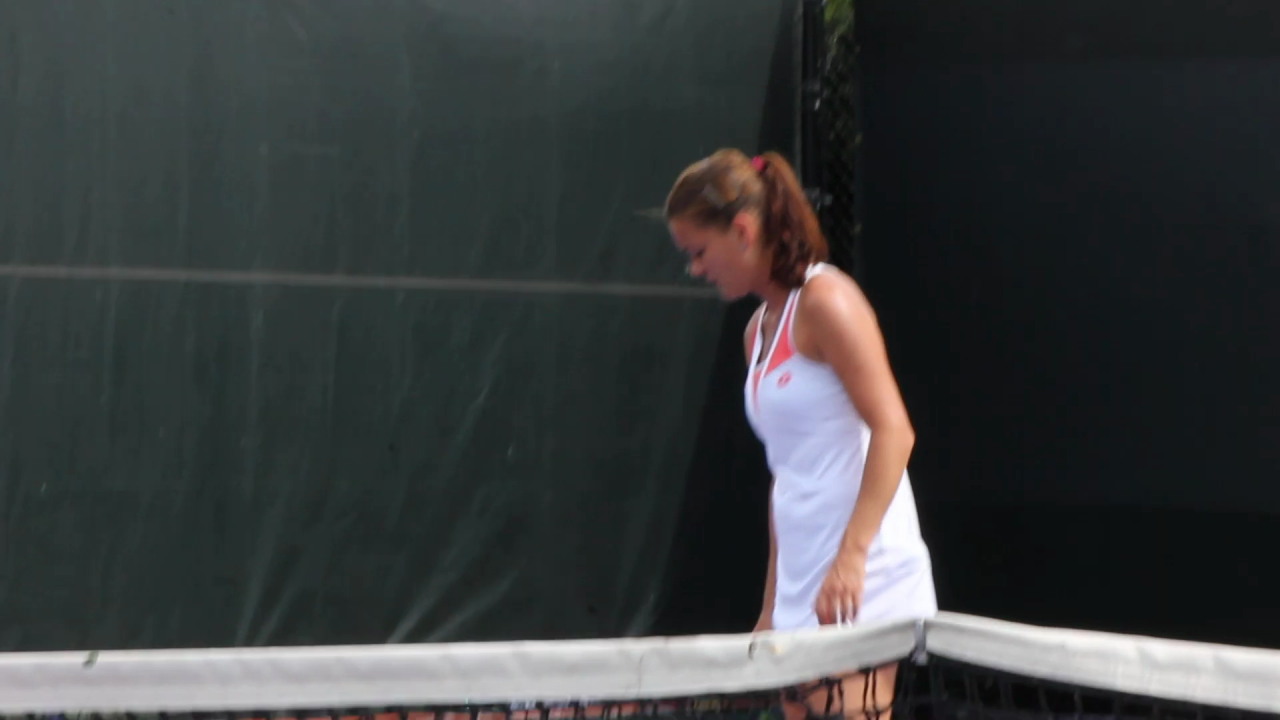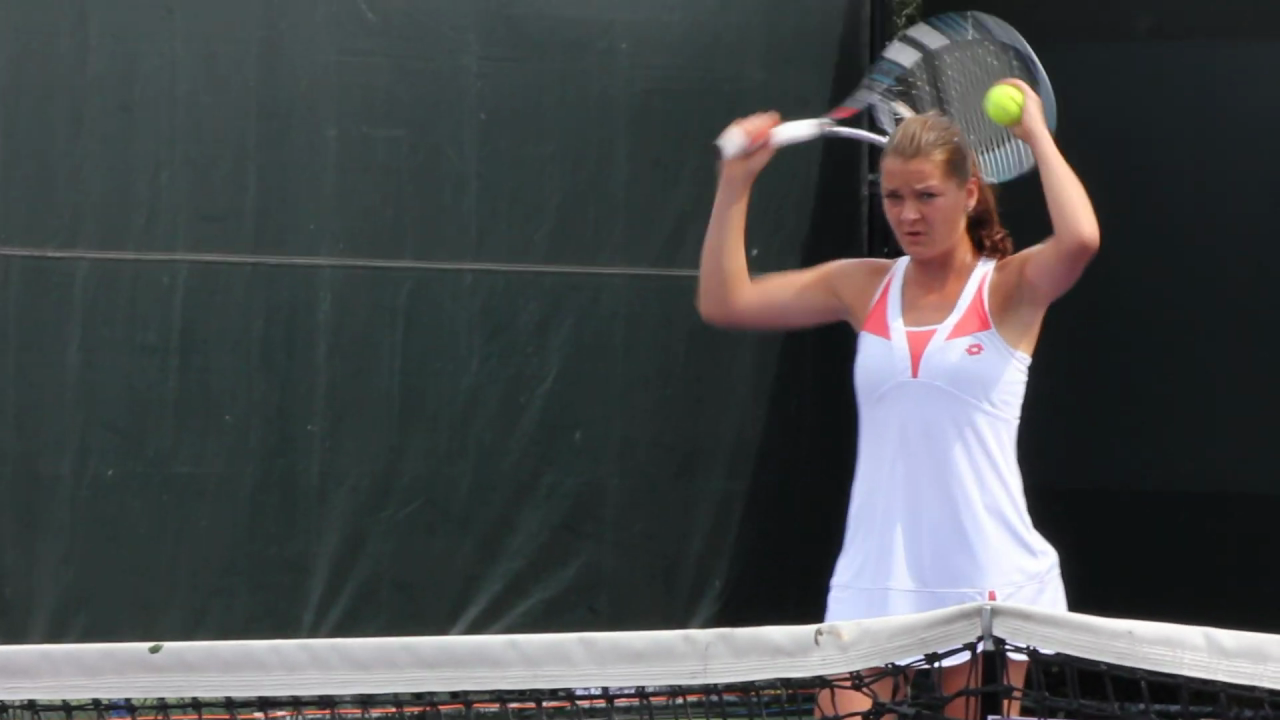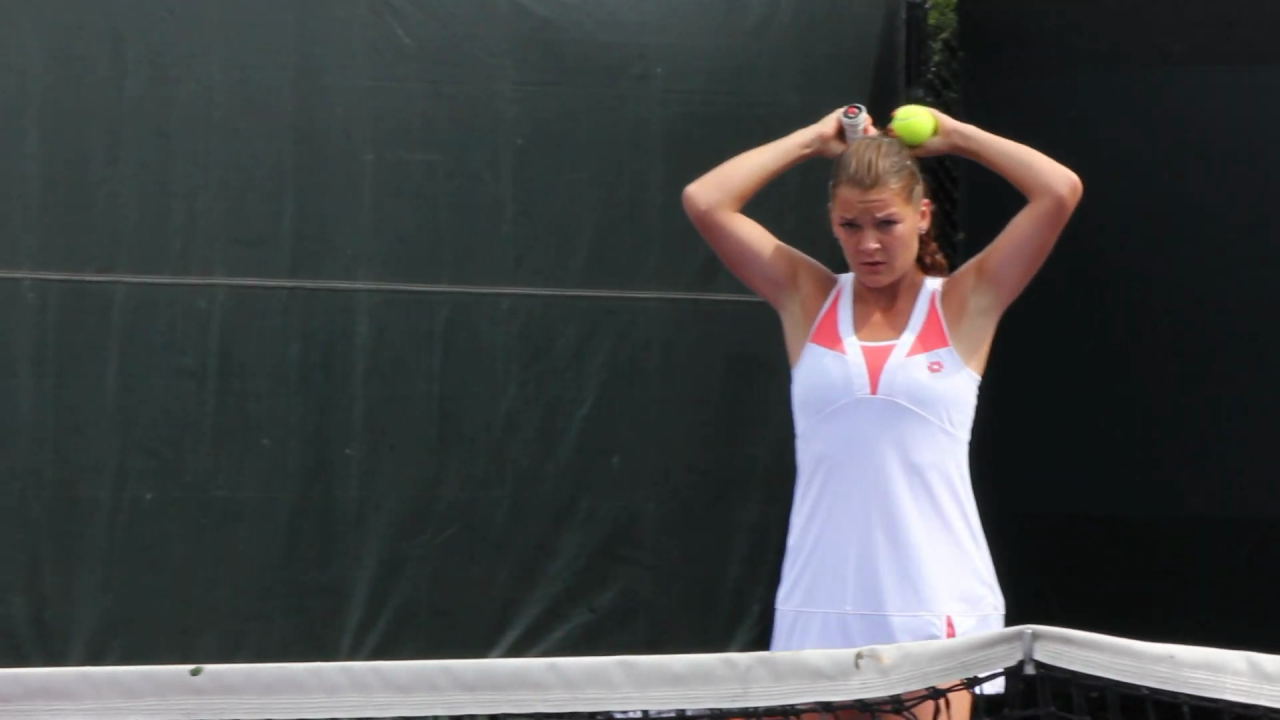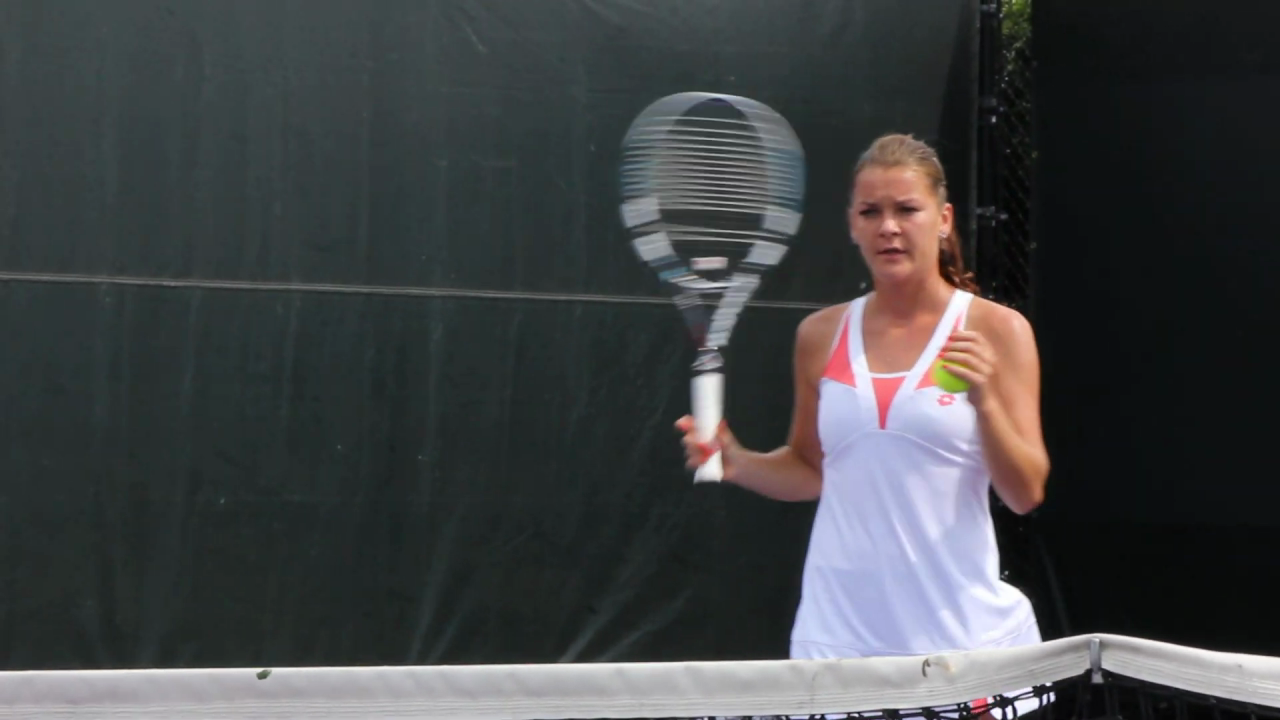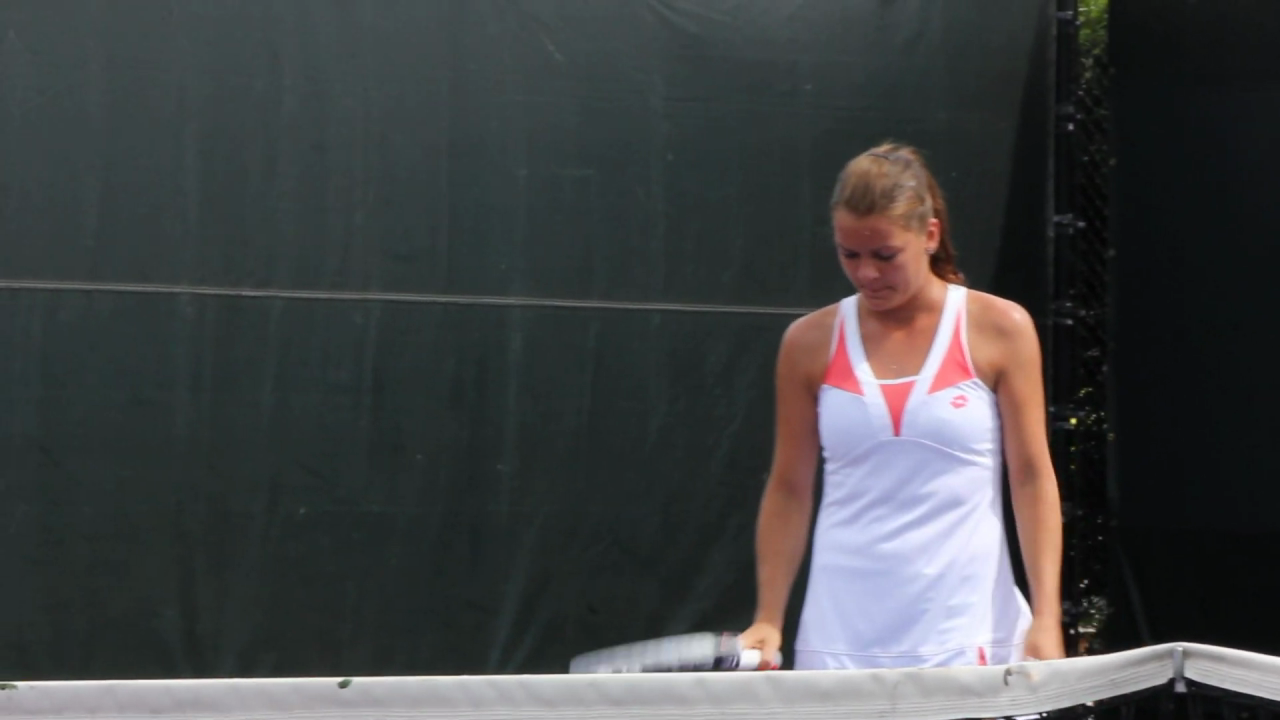
dt=1s
person 1, frame 1
left shoulder: (826, 300)
right shoulder: (760, 326)
left elbow: (893, 431)
left wrist: (850, 554)
right wrist: (774, 605)
left hip: (857, 579)
right hip: (806, 581)
person 1, frame 2
left shoulder: (1014, 284)
right shoulder: (865, 285)
left elbow: (1081, 239)
right elbow: (720, 303)
left wrist: (1036, 132)
right wrist: (738, 178)
left hip: (985, 579)
right hip: (873, 579)
person 1, frame 3
left shoulder: (963, 305)
right shoulder: (808, 299)
left elbow: (1061, 191)
right elbow: (703, 202)
left wrist: (955, 135)
right wrist: (815, 138)
left hip: (935, 611)
right hip: (822, 605)
person 1, frame 4
left shoulder: (998, 331)
right shoulder: (820, 333)
left elbow: (1026, 492)
left wrist: (985, 404)
right wrist: (732, 460)
left hip: (960, 637)
right hip: (837, 633)
person 1, frame 5
left shoulder: (997, 328)
right shoulder: (810, 342)
left elbow: (1033, 478)
right elbow: (789, 489)
left wrist: (1046, 615)
right wrist: (768, 619)
left hip: (970, 635)
right hip: (843, 638)
